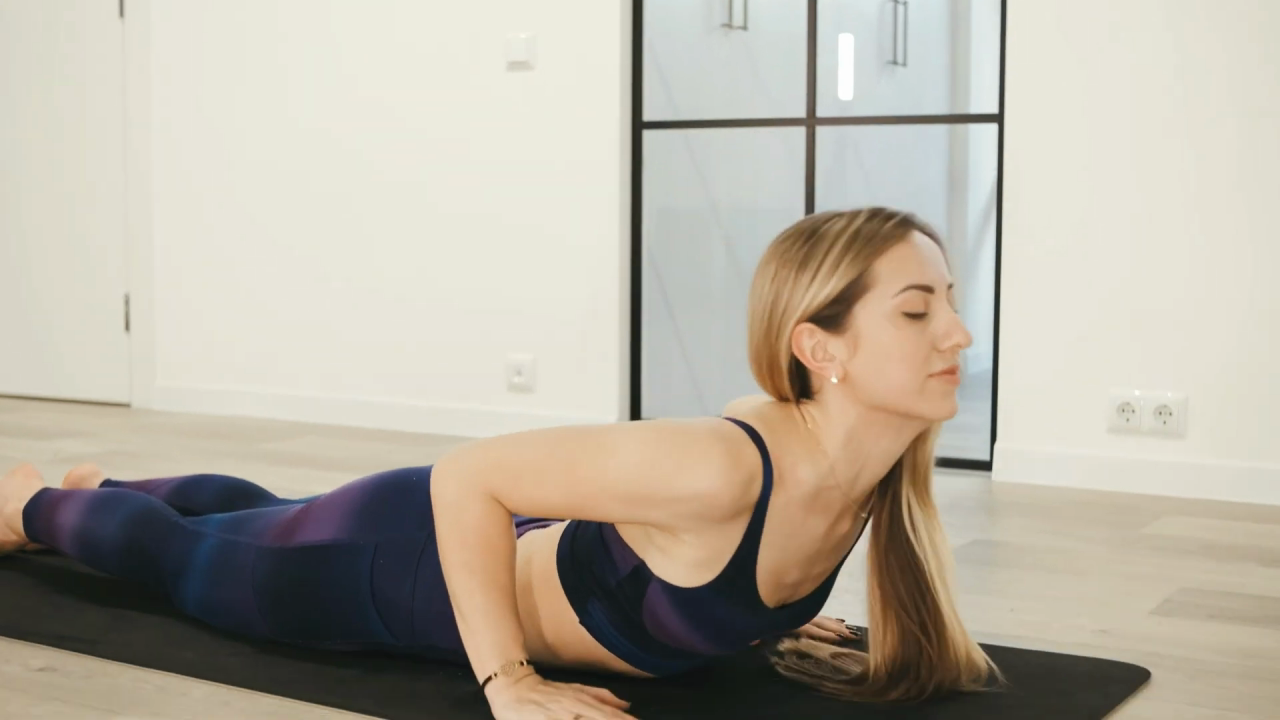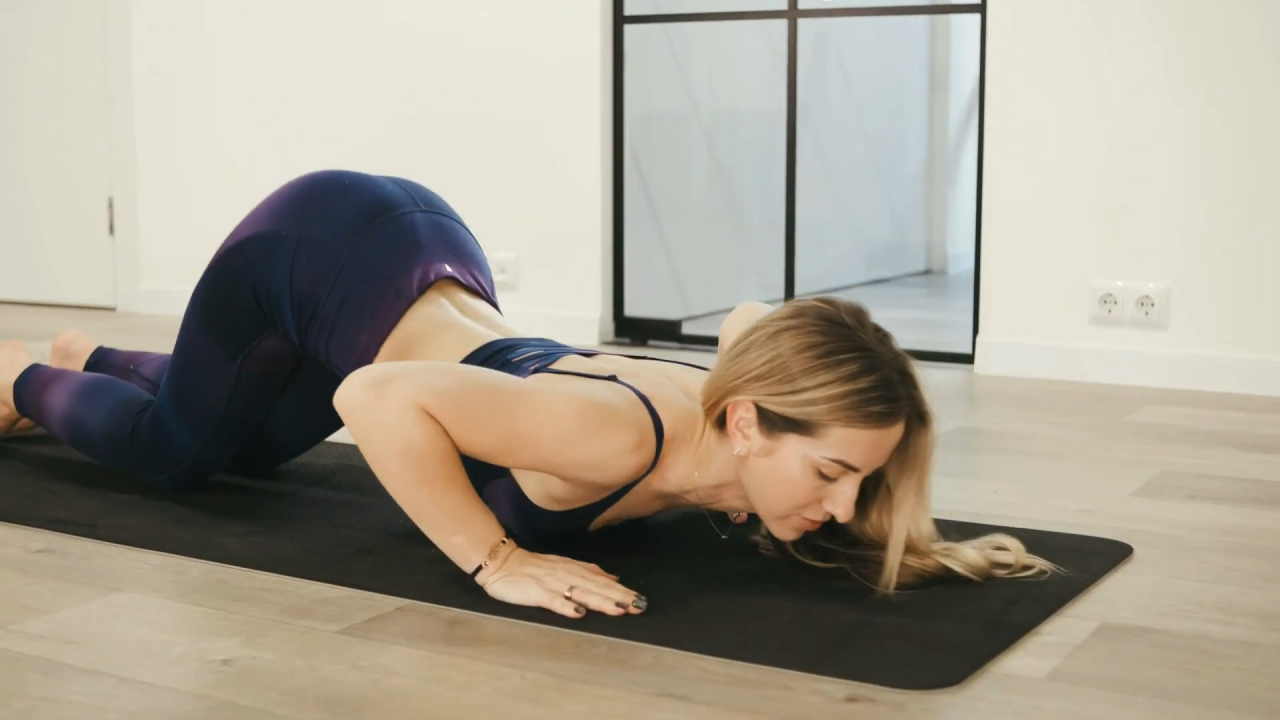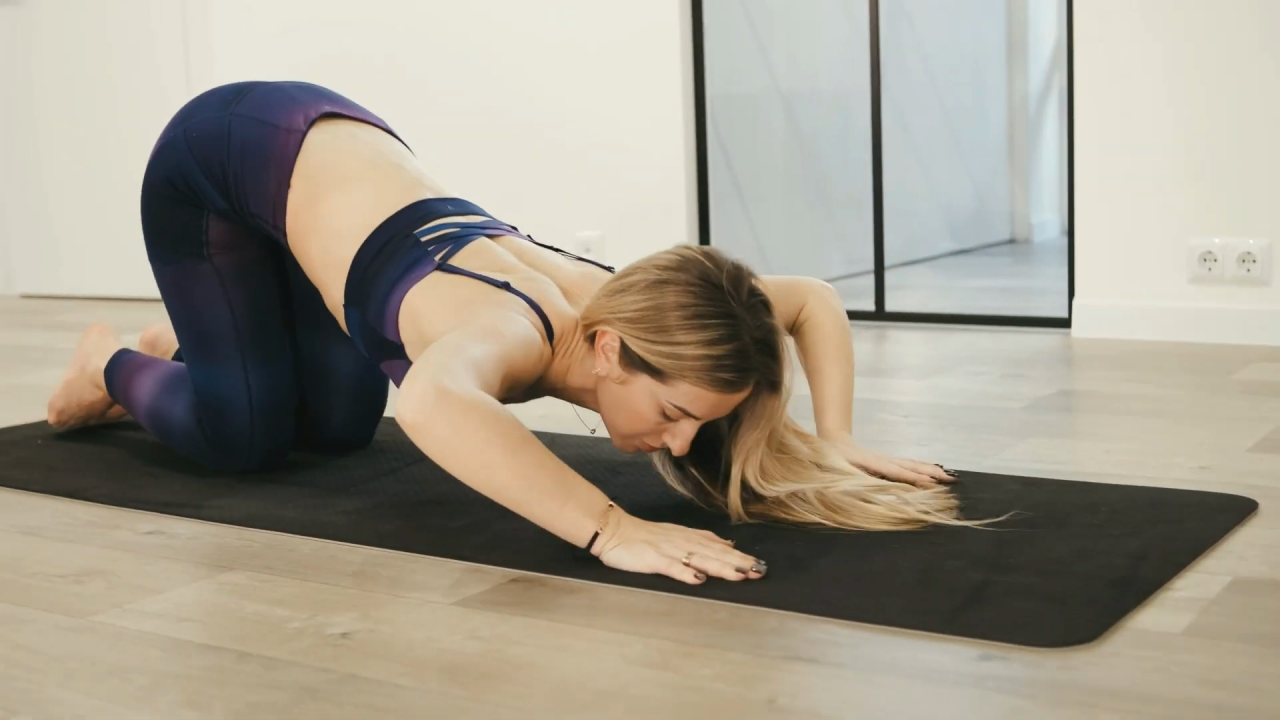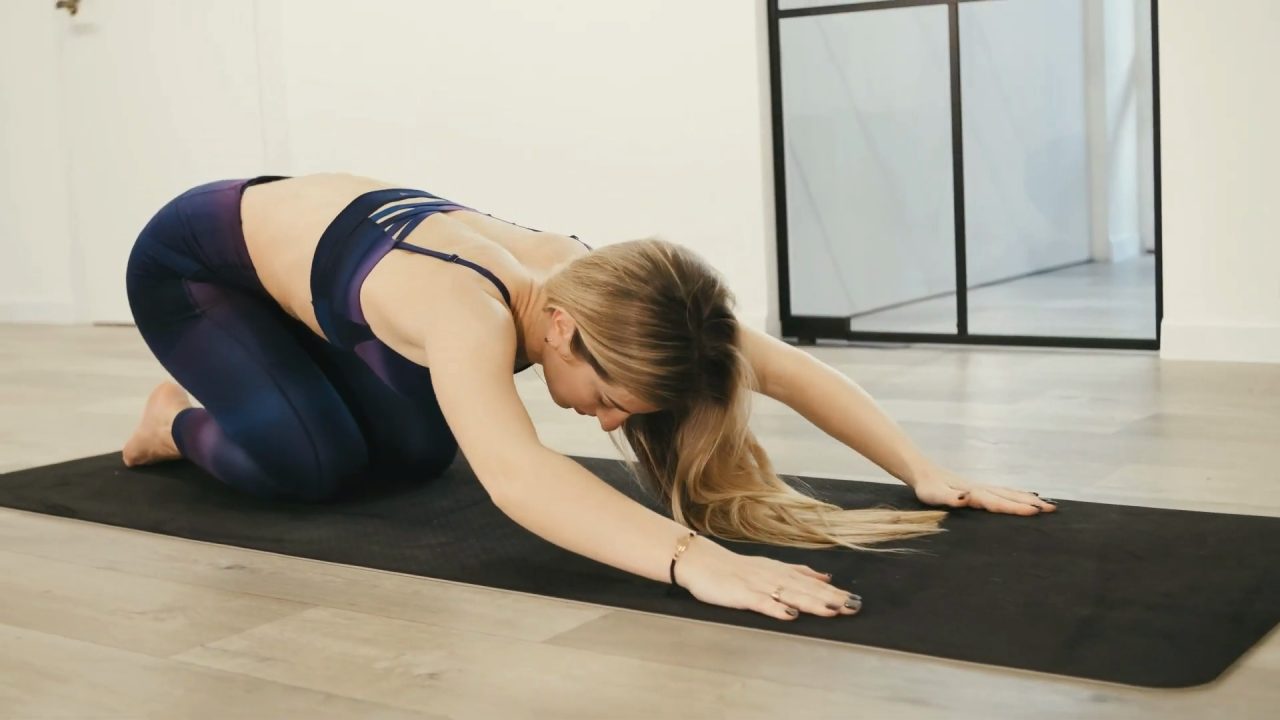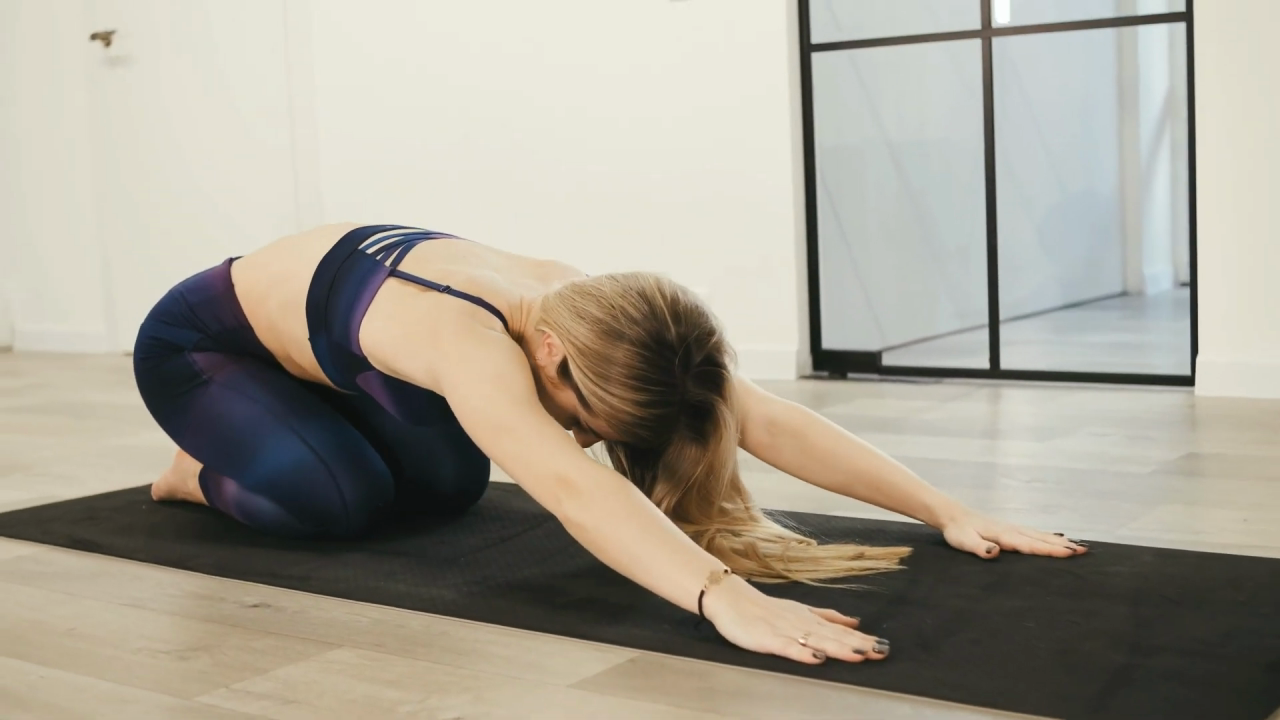
dt=1s
person 1, frame 1
left shoulder: (864, 452)
right shoulder: (717, 470)
right elbow: (466, 479)
left wrist: (766, 611)
left hip: (520, 558)
right hip: (399, 569)
left knee: (265, 514)
right knee: (183, 559)
left ankle: (108, 483)
person 1, frame 2
left shoulder: (735, 402)
right shoulder: (622, 441)
left elbow: (749, 316)
right elbow: (376, 399)
left wrist: (785, 490)
right wrist: (498, 563)
left hip: (408, 248)
right hip: (309, 250)
left knee: (253, 447)
right knee: (171, 453)
left ankle: (96, 360)
person 1, frame 3
left shoulder: (627, 312)
right shoulder: (509, 334)
left elbow: (814, 300)
right elbow: (433, 403)
left wrist: (834, 445)
right wrist: (607, 530)
left hip: (330, 144)
right hip: (219, 159)
left knee: (338, 426)
right knee: (245, 435)
left ankle: (179, 352)
right ankle: (114, 367)
person 1, frame 4
left shoulder: (593, 285)
right shoulder: (469, 308)
left elbow: (788, 367)
right elbow: (513, 474)
left wrist: (925, 472)
right wrist: (696, 562)
left hip: (295, 251)
right hip: (193, 258)
left knee: (415, 453)
right knee: (312, 460)
left ankle: (243, 400)
right ankle: (182, 422)
person 1, frame 5
left shoulder: (589, 312)
right shoulder: (467, 340)
left elbow: (767, 420)
right elbow: (565, 487)
left wrist: (948, 511)
right wrist: (724, 596)
left hip: (307, 341)
right hip: (196, 338)
left knee: (446, 482)
right knee: (338, 495)
left ankle: (277, 436)
right ankle: (206, 470)
